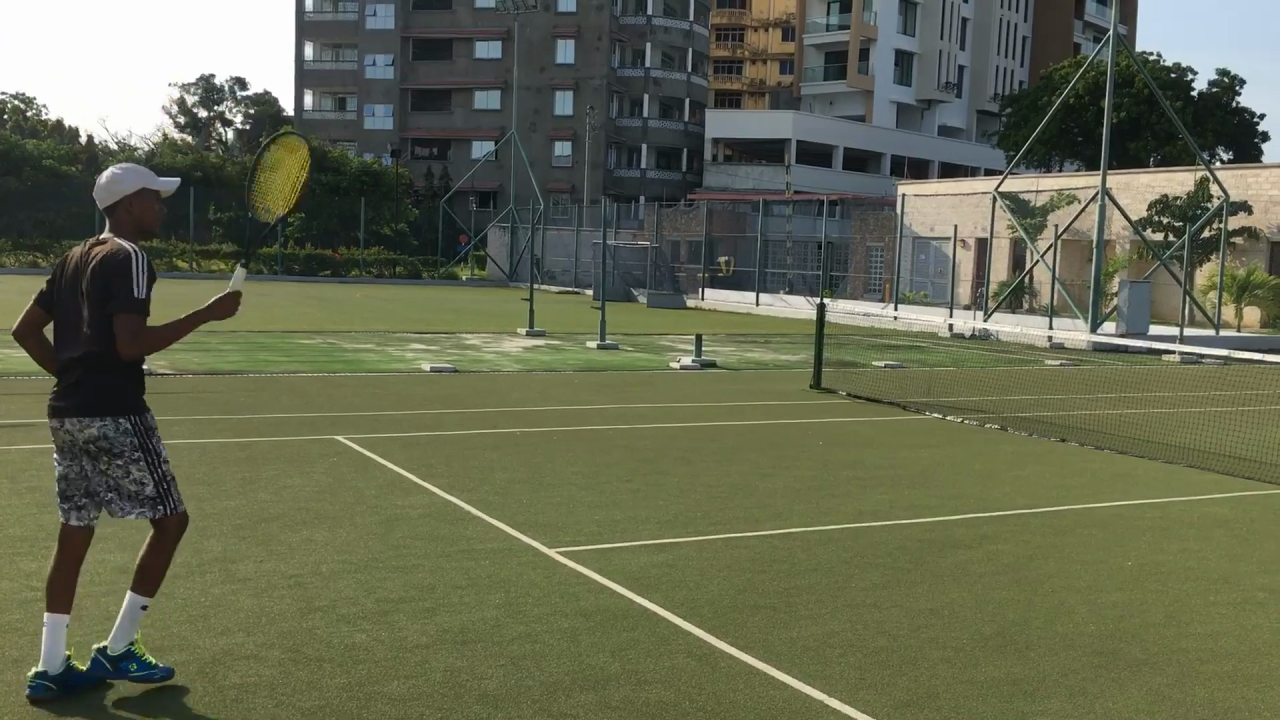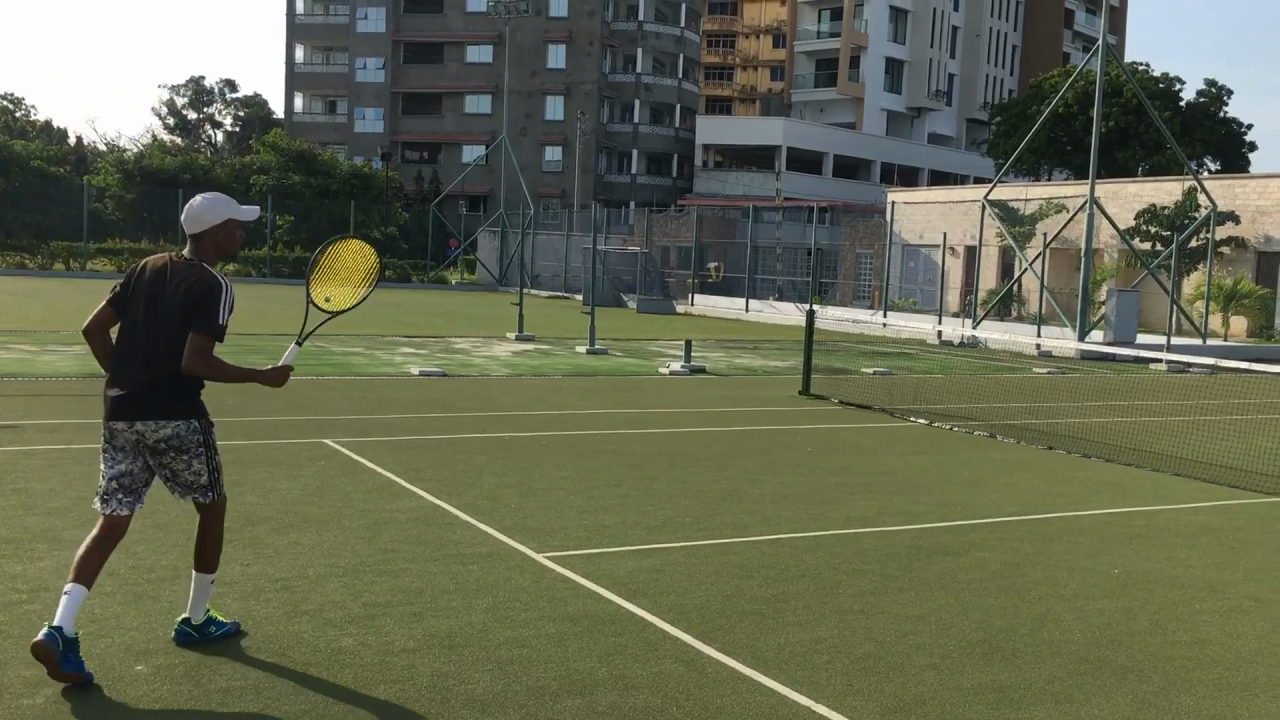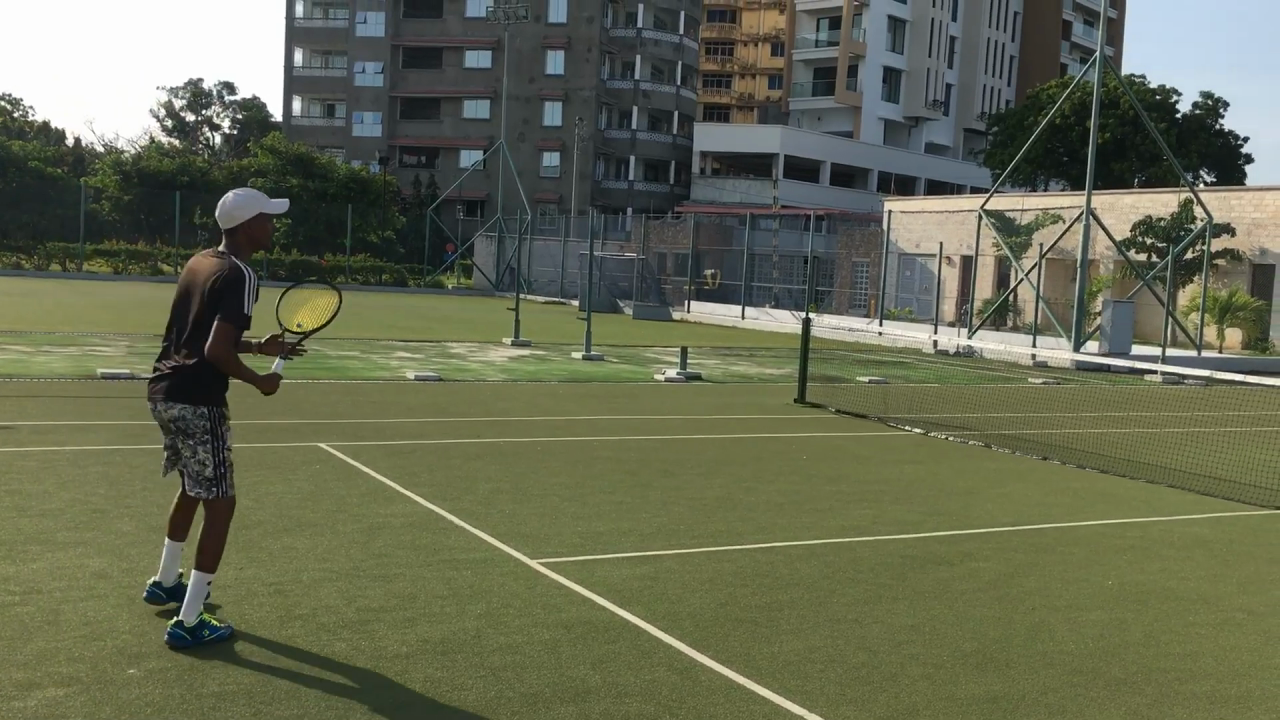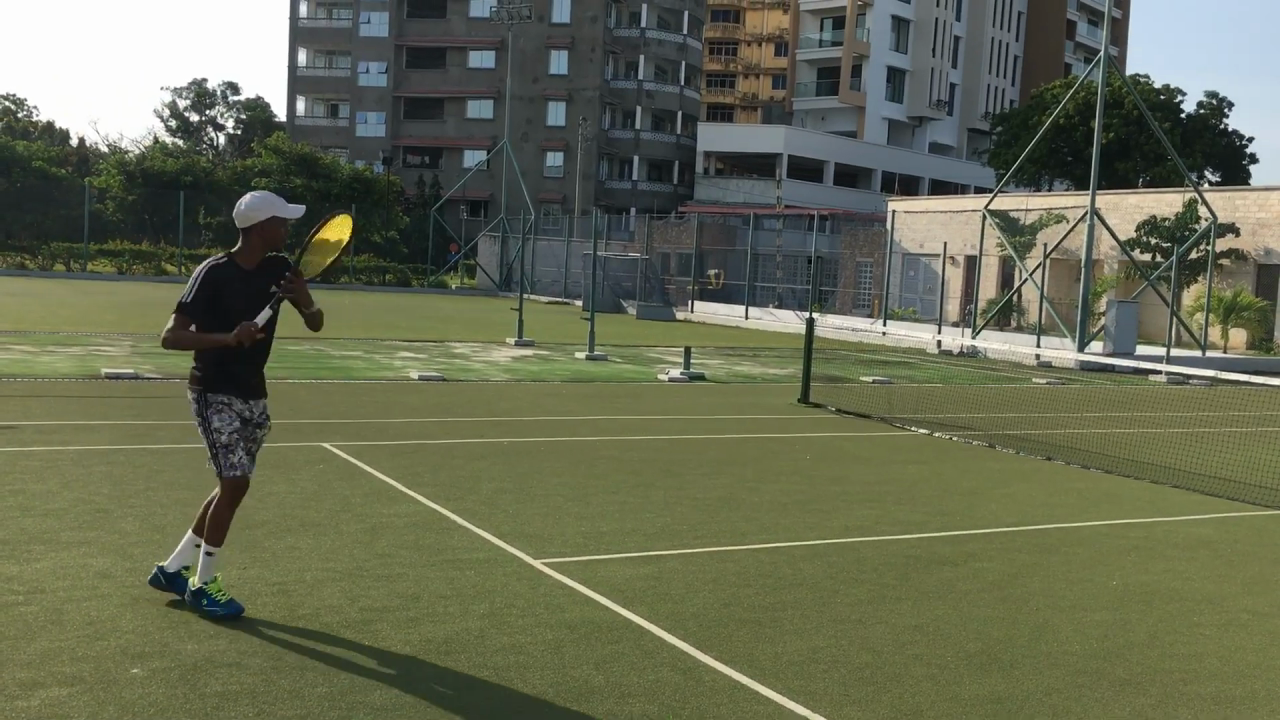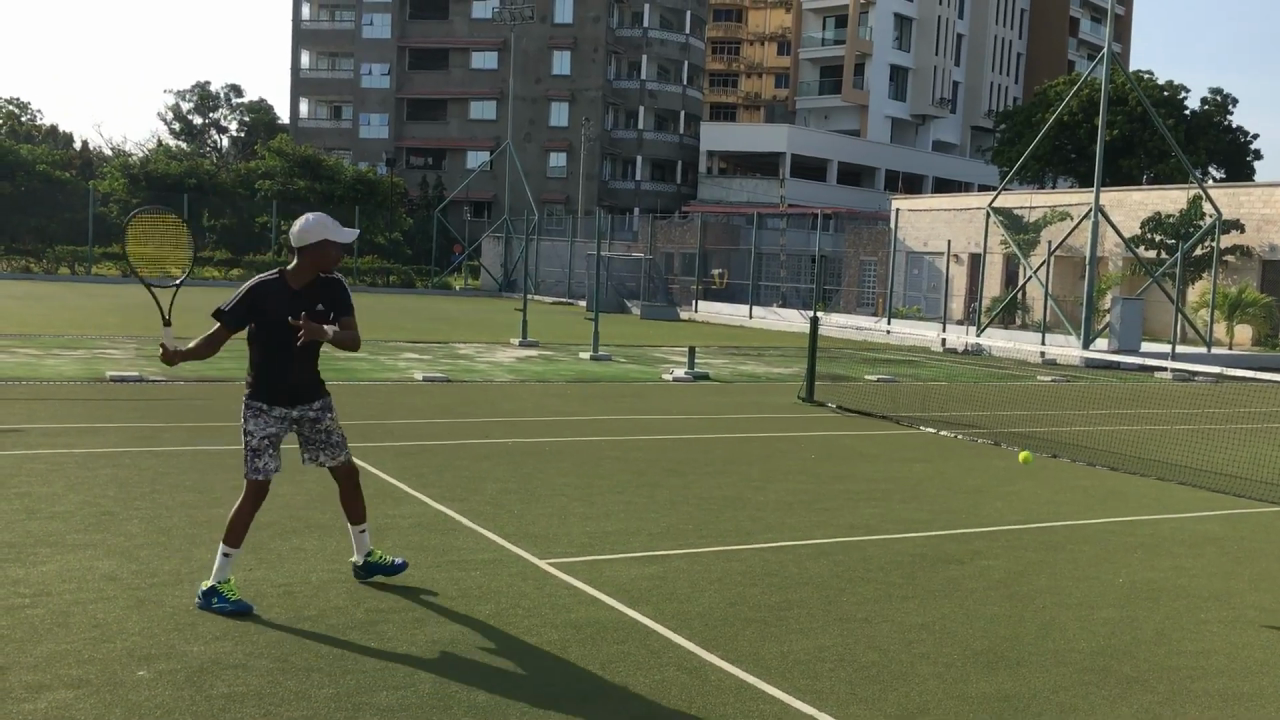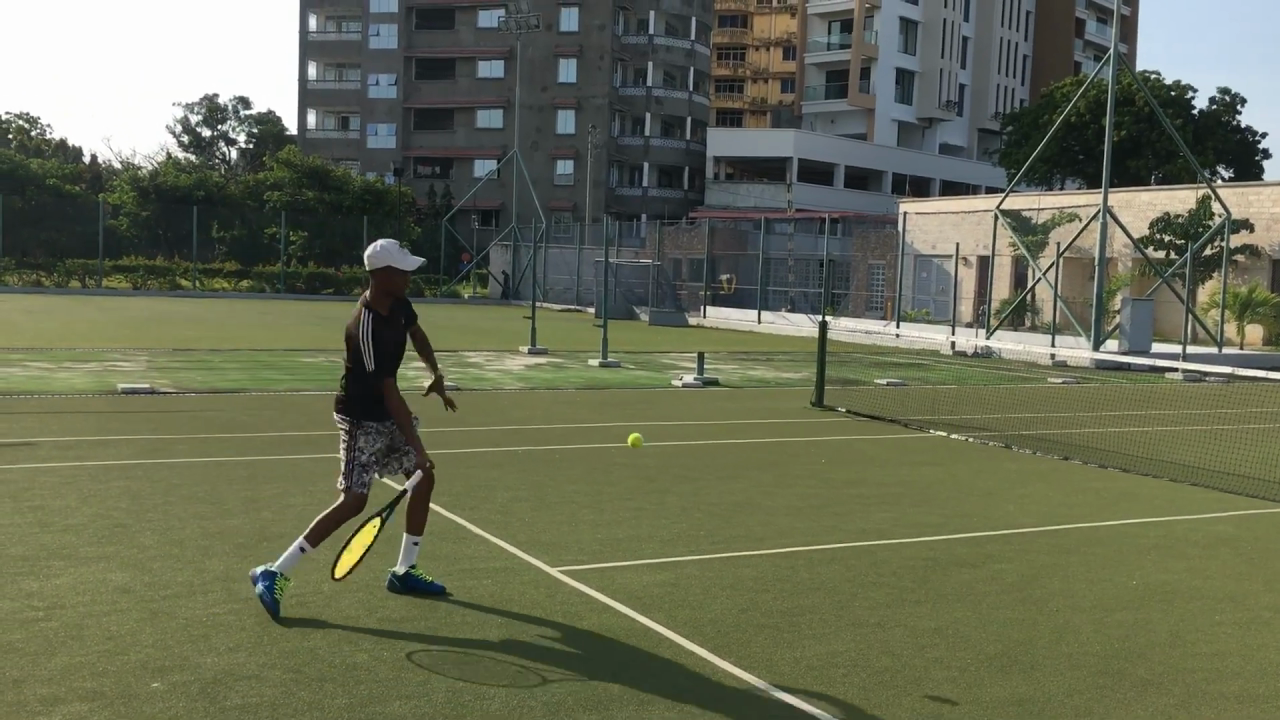
dt=0.4s
person 1, frame 1
left shoulder: (74, 259)
right shoulder: (128, 258)
left elbow: (25, 331)
right elbow: (130, 346)
right wrist: (206, 314)
left hip: (68, 414)
right hip: (116, 414)
left knee: (74, 534)
right knee: (171, 521)
left ankle: (50, 669)
right ankle: (117, 649)
person 1, frame 2
left shoulder: (145, 269)
right shoulder: (214, 286)
left elbow: (94, 330)
right elbow: (194, 362)
right wrist: (260, 376)
left hip: (121, 415)
right hip: (176, 417)
left knee: (111, 523)
right knee: (212, 506)
left ankle: (60, 630)
right ankle: (197, 619)
person 1, frame 3
left shoulder: (198, 263)
right shoulder: (240, 276)
right elbow: (216, 349)
left wrist: (259, 346)
right wrist: (257, 380)
left hip: (164, 392)
right hip: (198, 400)
left knee: (193, 487)
right knee: (220, 505)
left ankle: (166, 582)
right ankle: (189, 621)
person 1, frame 4
left shoulder: (279, 267)
right shoulder: (213, 272)
left elbow: (315, 324)
right elbow: (171, 337)
left wrist: (305, 301)
right wrist: (227, 338)
left hip: (252, 394)
right hip: (215, 393)
left knee: (231, 484)
right knee: (235, 483)
left ankle: (172, 570)
right ankle: (202, 584)
person 1, frame 5
left shoulder: (332, 287)
right shoulder: (260, 289)
left elbow: (354, 340)
right elbow: (213, 342)
left wrist: (325, 332)
right wrist: (181, 354)
left hip: (312, 400)
right hip: (265, 404)
left knee: (348, 474)
right knee: (257, 490)
left ankle: (365, 558)
right ankle: (215, 586)
person 1, frame 6
left shoulder: (397, 303)
right shoulder: (367, 328)
left elbow: (417, 335)
right elbow: (391, 395)
left wrist: (436, 374)
right wrist: (417, 449)
left hip: (390, 413)
right hip: (361, 418)
left knee: (424, 481)
right knee: (352, 502)
left ankle: (404, 571)
right ankle: (274, 573)
